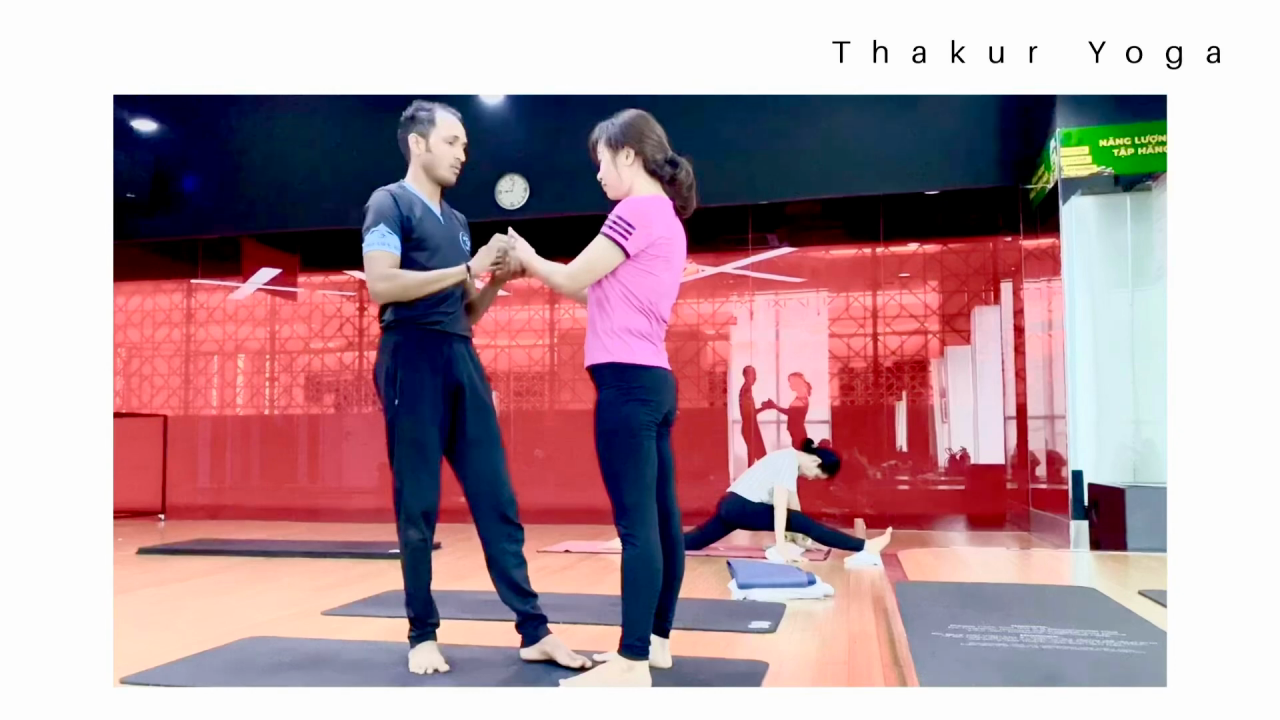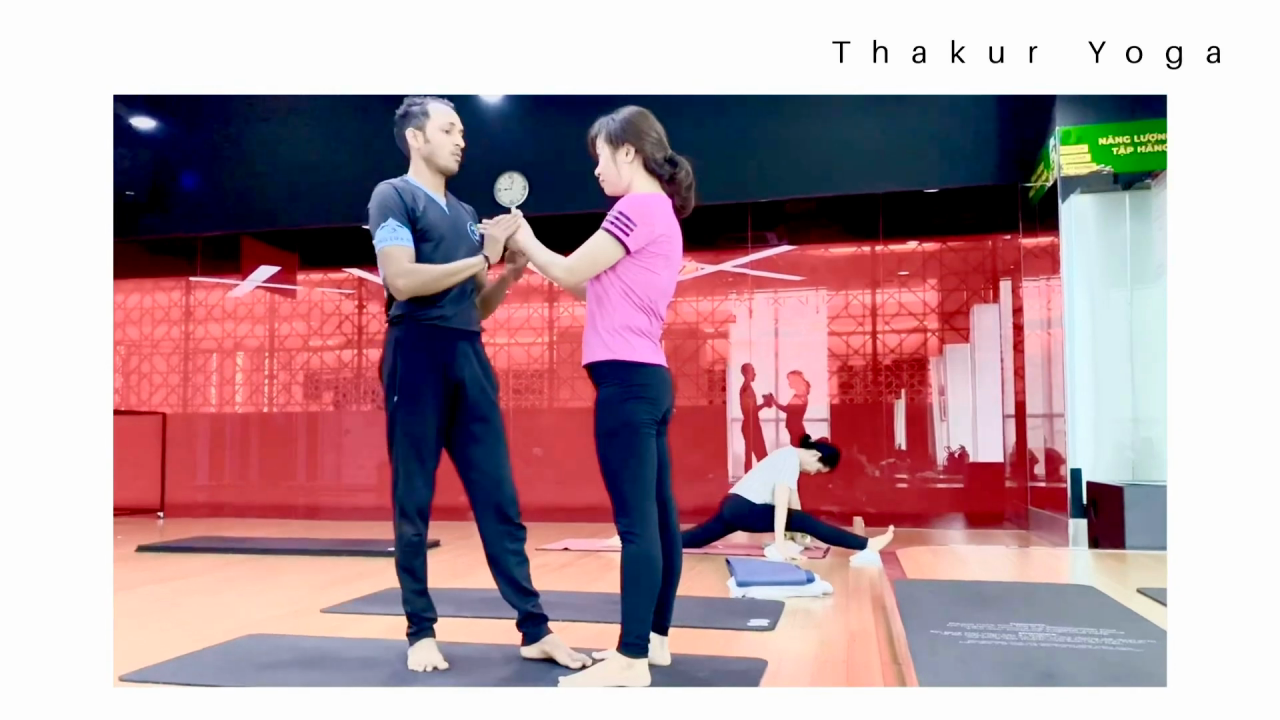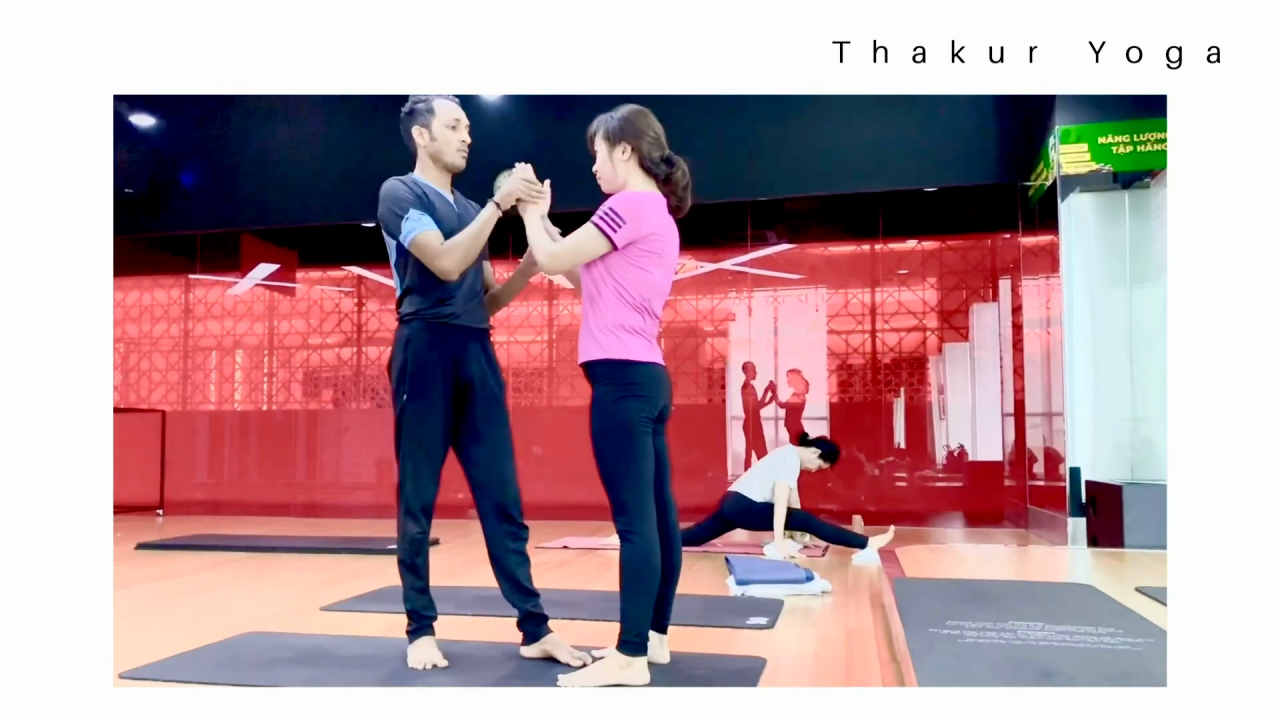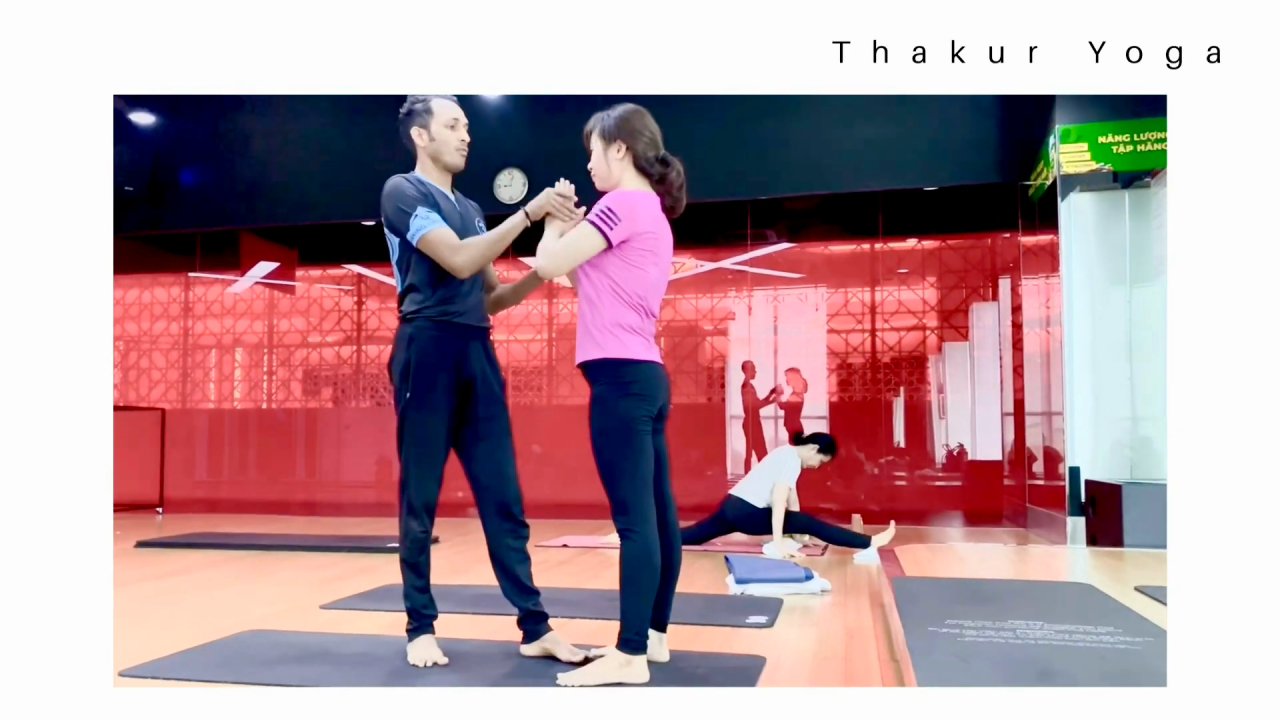
dt=0.4s
person 1, frame 1
left shoulder: (637, 210)
right shoulder: (666, 219)
left elbow: (572, 279)
right elbow: (599, 294)
left wrist: (524, 257)
right wrist: (533, 265)
left hip: (627, 382)
right hip: (653, 381)
left knee: (636, 524)
right knee: (660, 518)
left ankle: (632, 662)
right ankle: (655, 640)
person 1, frame 2
left shoulder: (638, 208)
right shoulder: (660, 214)
left elbow: (572, 273)
right elbow: (593, 287)
left wrist: (525, 242)
right wrist: (530, 251)
left hip: (626, 378)
right hip: (648, 379)
left knee: (635, 521)
right knee: (658, 515)
left ankle: (631, 659)
right ankle: (653, 639)
person 1, frame 3
left shoulder: (631, 205)
right shoulder: (657, 214)
left elbow: (552, 260)
right elbow: (586, 277)
left wrist: (531, 214)
right wrist: (542, 221)
left hip: (623, 378)
right hip: (647, 378)
left knee: (634, 521)
right knee: (657, 514)
left ankle: (630, 657)
right ankle: (652, 636)
person 1, frame 4
left shoulder: (624, 204)
right shoulder: (651, 213)
left elbow: (548, 265)
right elbow: (588, 279)
left wrist: (554, 227)
right wrist: (566, 230)
left hip: (621, 376)
right hip: (645, 376)
left knee: (633, 518)
right knee: (657, 512)
left ankle: (629, 655)
right ankle: (652, 634)
person 2, frame 1
left shoulder: (456, 221)
right shoulder: (389, 203)
right elbow: (380, 285)
left wrist: (494, 281)
right wrist: (468, 268)
left hip: (461, 360)
right hip: (412, 358)
left knee: (497, 499)
right knee: (419, 506)
left ankle: (533, 630)
right ankle: (422, 633)
person 2, frame 2
left shoulder: (465, 213)
right shoulder: (393, 196)
right elbow: (401, 281)
left wrist: (509, 268)
right wrist: (483, 258)
left hip: (469, 356)
right hip: (417, 353)
left knee: (498, 497)
right knee: (414, 502)
left ankle: (534, 630)
right ankle: (420, 632)
person 2, frame 3
left shoulder: (471, 209)
right shoulder: (400, 192)
right elbow: (446, 264)
left wrist: (534, 259)
right wrist: (500, 203)
left hip: (478, 354)
right hip: (426, 350)
left knee: (502, 497)
right knee: (418, 500)
left ankle: (534, 628)
right ankle: (421, 629)
person 2, frame 4
left shoulder: (471, 209)
right shoulder: (403, 191)
right elbow: (459, 262)
left wrist: (544, 269)
right wrist: (528, 213)
left hip: (478, 352)
right hip: (427, 348)
left knee: (503, 496)
right knee: (421, 498)
left ankle: (534, 627)
right ankle: (420, 627)
person 3, frame 1
left shoulder: (792, 460)
right shoulder: (788, 461)
left elbow: (792, 503)
right elbow: (780, 505)
left wrist: (797, 538)
right wrist: (781, 545)
left hip: (731, 505)
right hip: (741, 506)
left knee: (697, 541)
right knee: (805, 522)
right ankle: (864, 546)
person 3, frame 2
left shoulder: (791, 458)
right shoulder: (790, 460)
left elbow: (793, 500)
right elbow: (781, 504)
left wrist: (797, 536)
right wrist: (780, 544)
left hip: (733, 507)
right hip: (744, 509)
left knee: (695, 540)
right knee: (807, 522)
right ankle: (867, 545)
person 3, frame 3
left shoulder: (790, 455)
right shoulder: (791, 458)
left elbow: (792, 499)
right elbow: (781, 501)
left wrist: (796, 534)
right wrist: (779, 541)
left hip: (733, 504)
right hip: (744, 507)
left knee: (695, 537)
right knee: (807, 520)
right ankle: (867, 544)
person 3, frame 4
left shoulder: (788, 454)
right shoulder: (791, 459)
left elbow: (791, 499)
right elbow: (779, 501)
left wrist: (796, 533)
right wrist: (778, 542)
left hip: (733, 506)
right hip: (746, 512)
left knee: (695, 536)
right knee: (810, 523)
right ankle: (870, 543)
